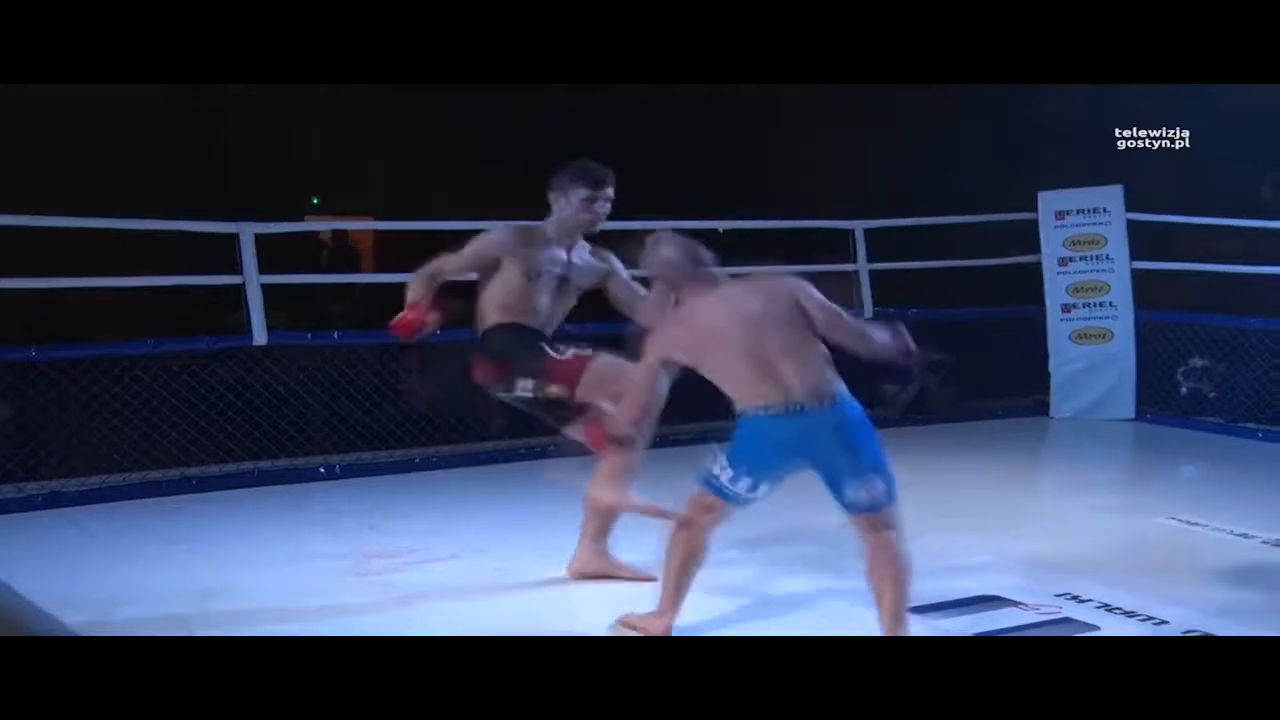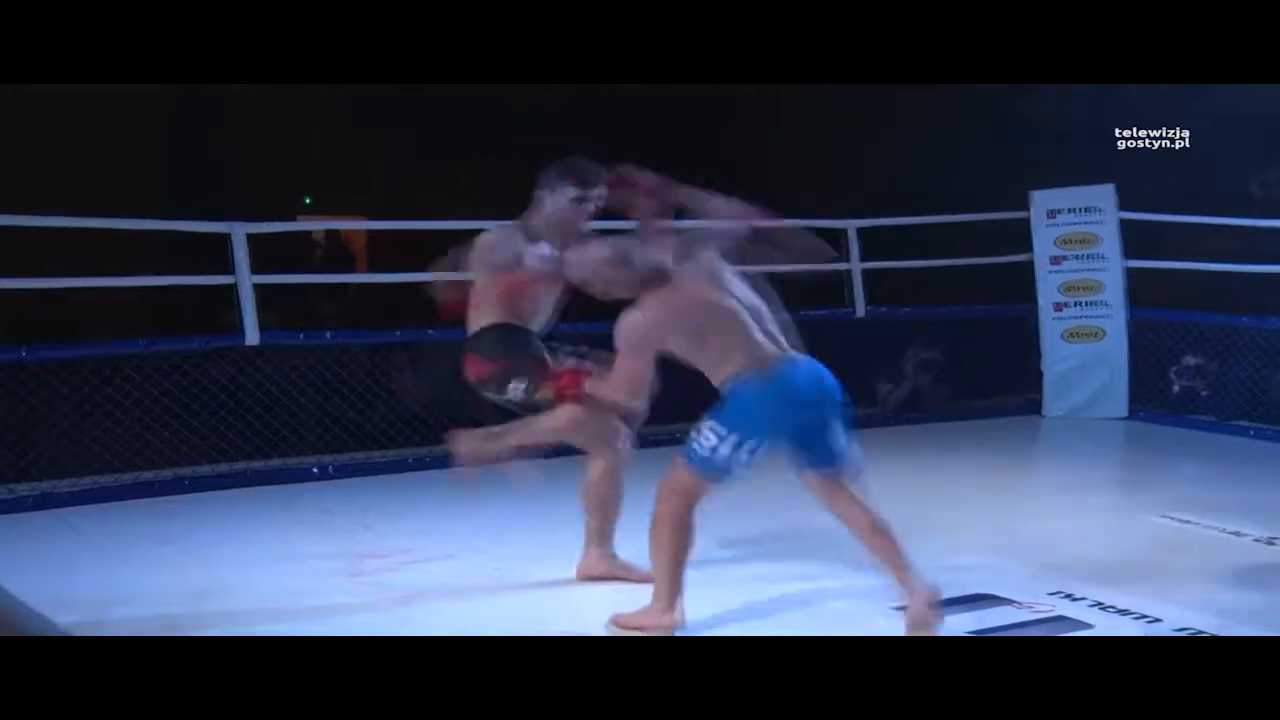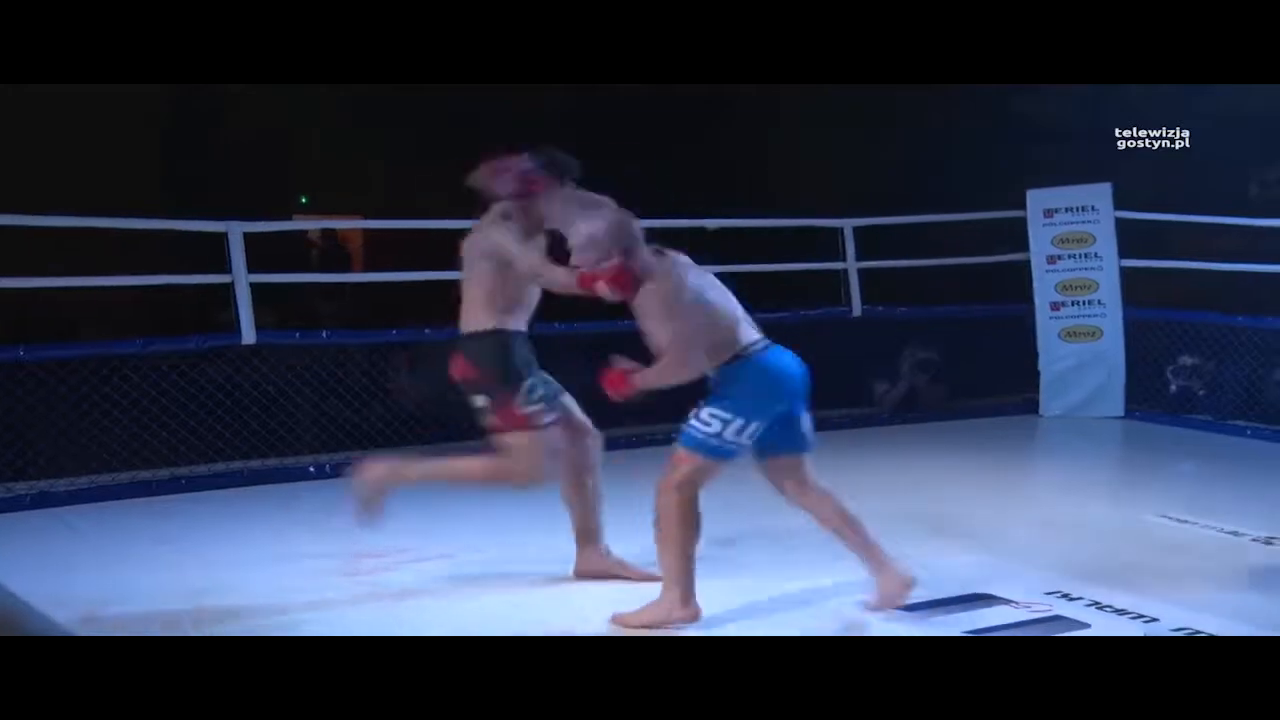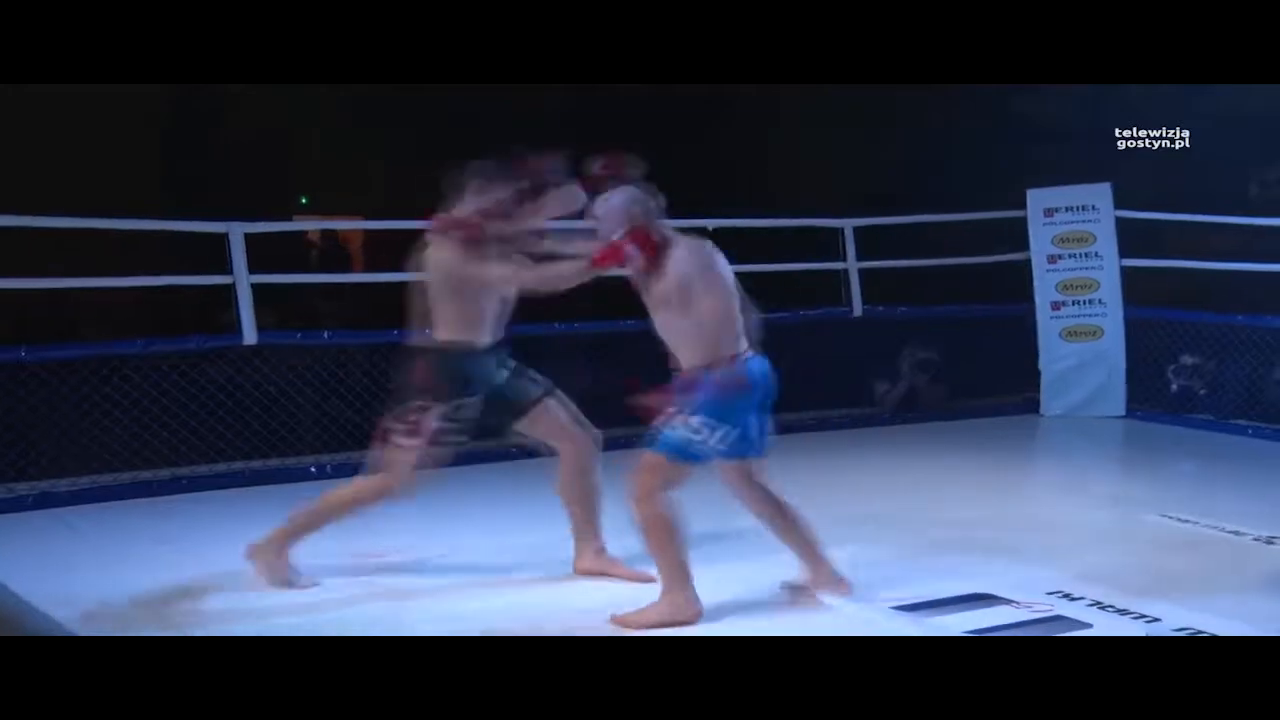
dt=0.1s
person 1, frame 1
left shoulder: (670, 333)
right shoulder: (783, 287)
left elbow: (633, 406)
right elbow: (859, 339)
left wrist: (610, 431)
right wrist: (889, 340)
left hip: (764, 434)
right hip: (838, 421)
left knee: (698, 517)
right knee: (880, 529)
left ankle: (661, 616)
right ankle: (895, 632)
person 1, frame 2
left shoulder: (638, 321)
right shoulder: (702, 259)
left elbow: (628, 398)
right elbow: (737, 217)
left wrist: (583, 384)
left hip: (756, 400)
right hip: (810, 380)
left knee: (676, 495)
right knee: (840, 497)
left ankle: (663, 610)
right ankle: (914, 592)
person 1, frame 3
left shoulder: (661, 290)
right shoulder: (652, 261)
left elbow: (686, 367)
left wrist: (632, 379)
left hip: (751, 380)
right hip: (781, 368)
left knee: (676, 485)
right knee: (796, 484)
left ankle: (677, 601)
right ankle: (885, 571)
person 1, frame 4
left shoulder: (693, 258)
right shoulder: (645, 250)
left elbow: (733, 327)
left wrist: (700, 385)
left hip: (728, 384)
right hip: (738, 383)
left knee: (645, 488)
right knee: (747, 483)
left ankle: (678, 600)
right ankle: (823, 572)
person 2, frame 1
left shoulder: (598, 262)
right shoulder: (511, 239)
left elbow: (651, 314)
right elbow: (431, 273)
right wrist: (418, 309)
left hip: (531, 363)
right hip: (507, 354)
left knee: (615, 443)
right knee: (648, 382)
left ankle: (592, 553)
right ankle: (613, 491)
person 2, frame 2
left shoulder: (566, 246)
right shoulder: (502, 239)
right elbow: (482, 281)
right wrist: (526, 282)
left hip: (519, 356)
right hip: (499, 350)
left knee: (609, 442)
left ankle: (598, 556)
person 2, frame 3
left shoulder: (516, 229)
right shoulder: (500, 233)
left hip: (504, 353)
right hip: (493, 356)
left knee: (586, 441)
right knee: (535, 467)
left ankle: (592, 554)
right ankle: (391, 473)
person 2, frame 4
left shoulder: (480, 230)
right shoulder: (456, 249)
left elbow: (569, 198)
right elbow: (536, 280)
left hip: (489, 362)
right hip: (445, 366)
left knee: (580, 442)
right knee: (397, 481)
left ankle: (591, 553)
right ankle: (274, 544)
